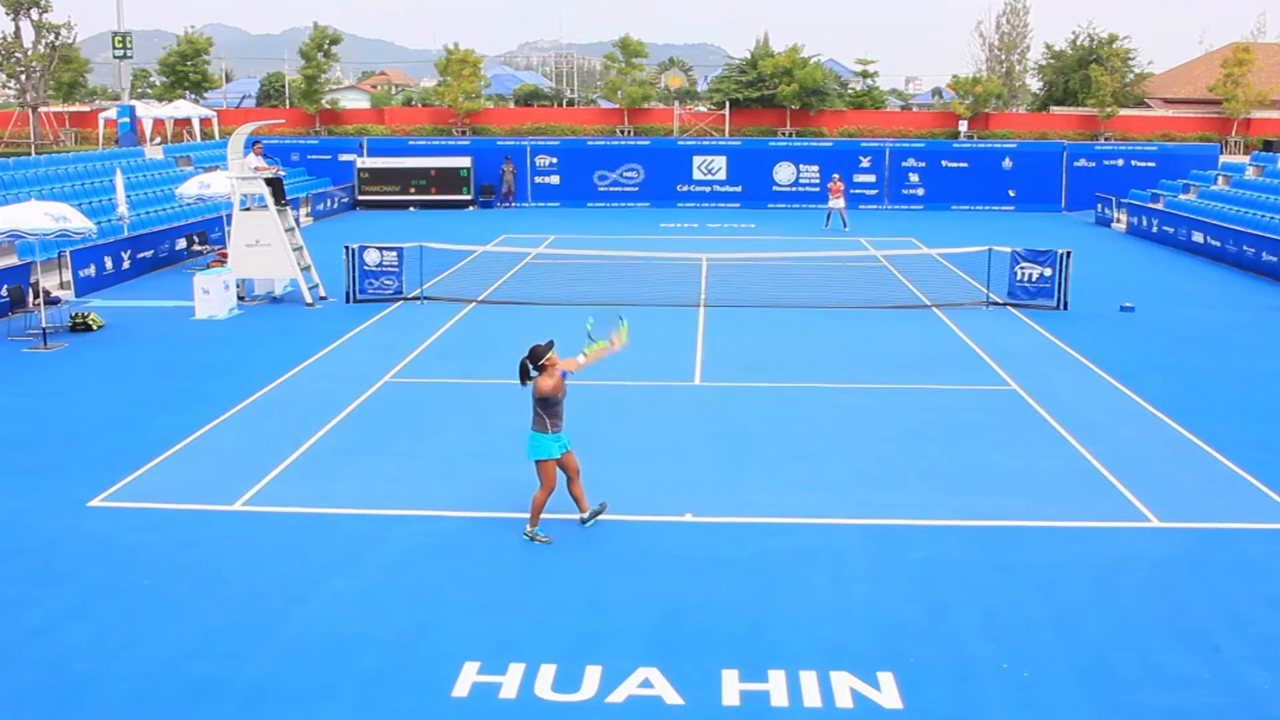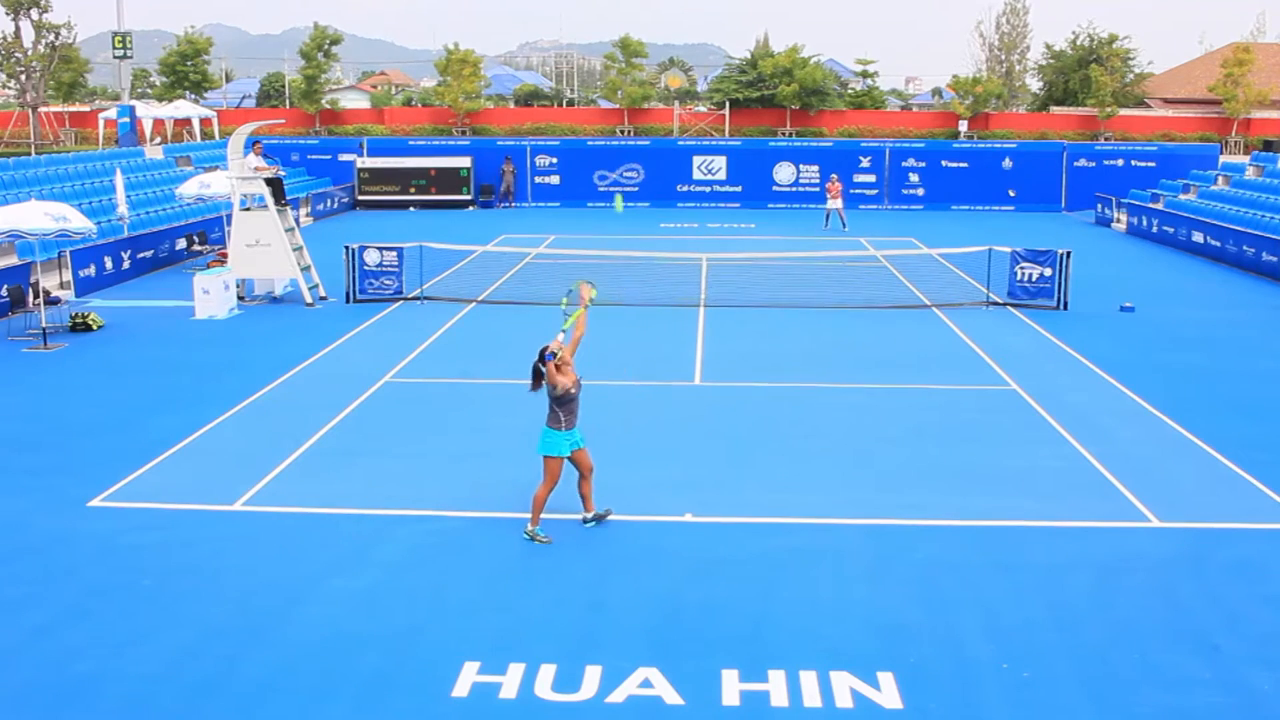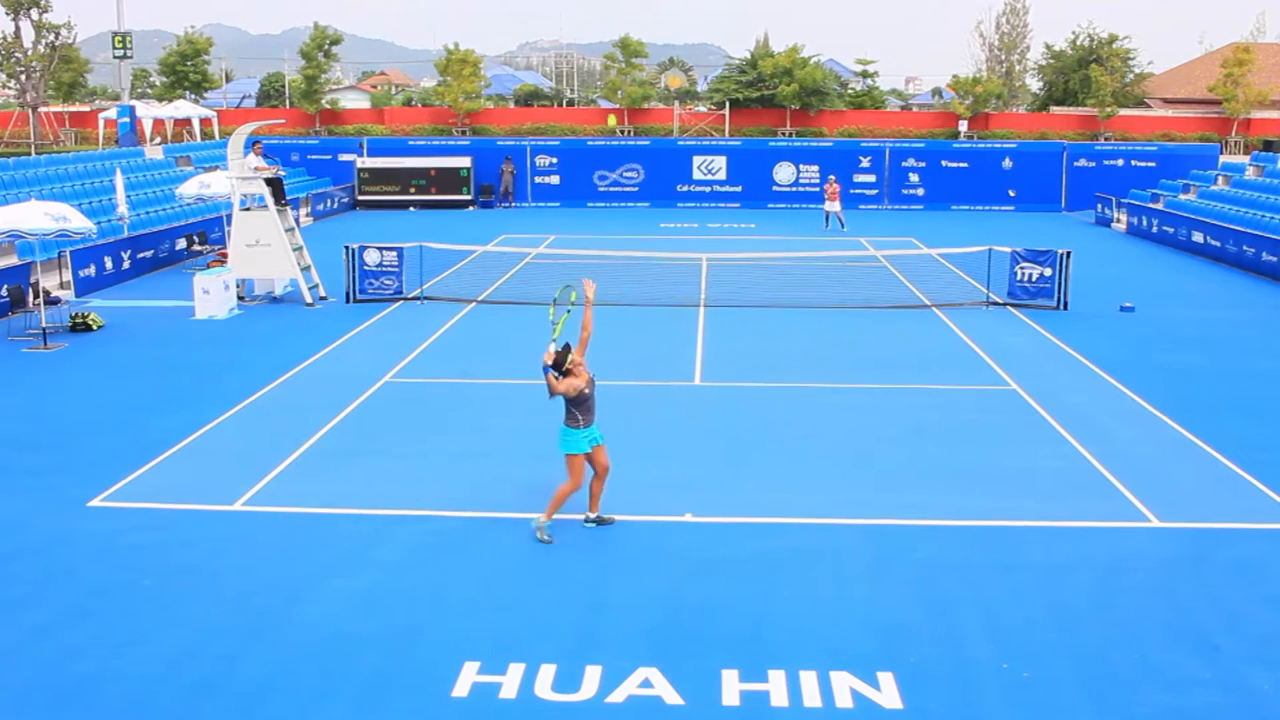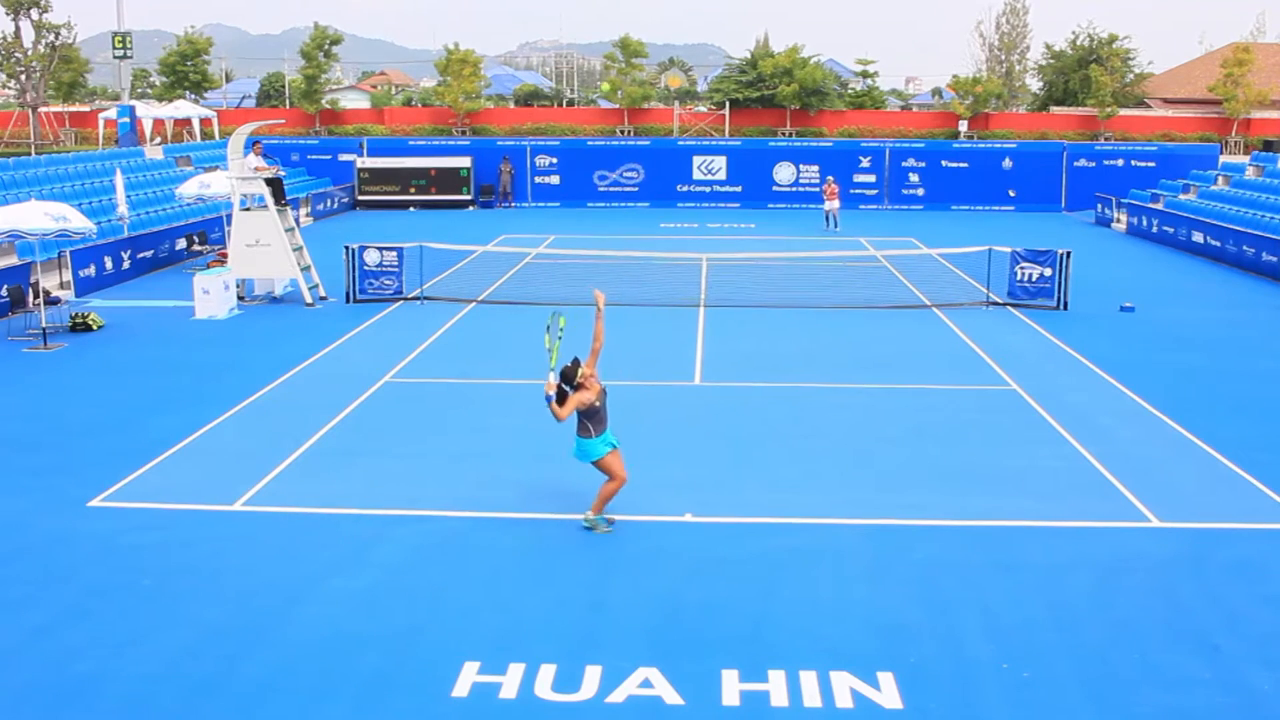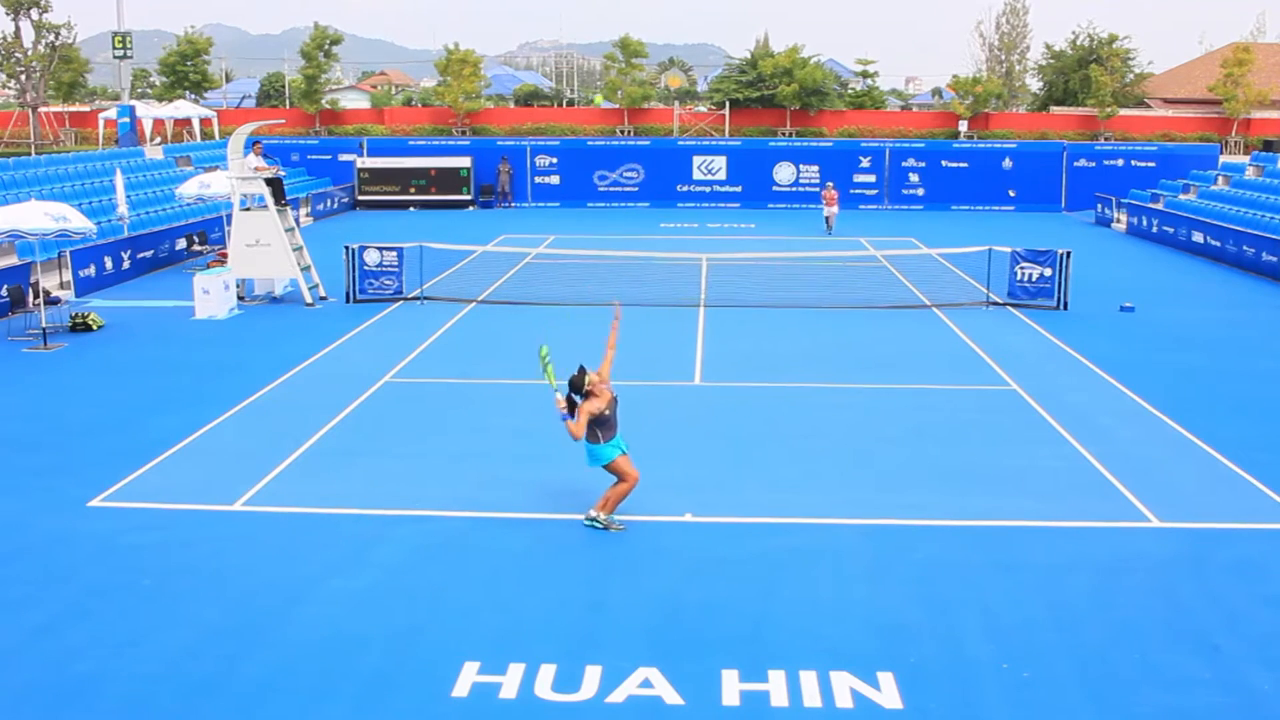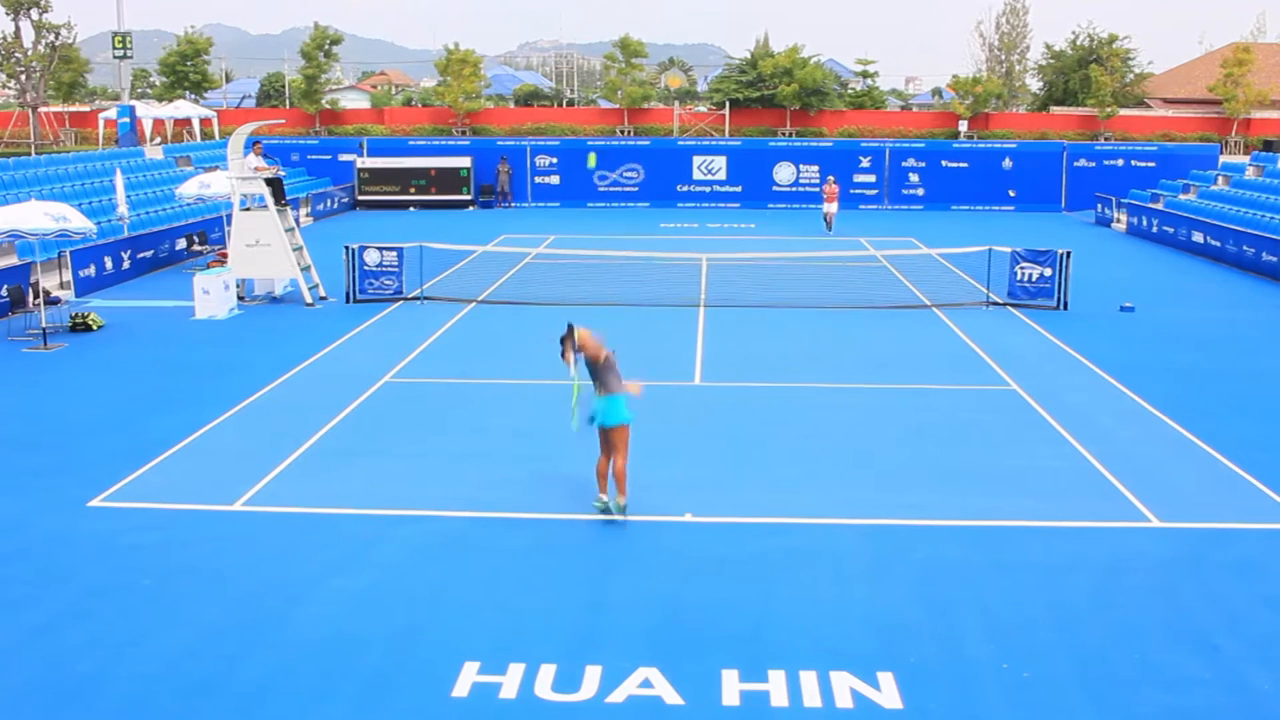
dt=0.2s
person 1, frame 1
left shoulder: (558, 371)
right shoulder: (543, 385)
left elbow: (584, 359)
right elbow: (553, 389)
left wrist: (609, 347)
right wrist: (563, 372)
left hip: (558, 437)
right hip: (544, 439)
left knee: (573, 473)
right knee: (547, 487)
left ankle: (585, 514)
right ankle: (531, 529)
person 1, frame 2
left shoulder: (568, 370)
right shoulder: (557, 384)
left elbow: (577, 334)
right elbow: (551, 378)
left wrist: (584, 306)
right wrist: (548, 358)
left hip: (571, 434)
right hip: (556, 436)
left knee: (587, 469)
right knee: (549, 483)
left ankle: (589, 514)
right ankle: (531, 528)
person 1, frame 3
left shoulder: (580, 364)
right shoulder: (568, 383)
left elbow: (585, 332)
right elbow: (554, 389)
left wrist: (588, 302)
right wrist: (547, 367)
left hip: (589, 430)
right hip: (575, 434)
left knee: (603, 468)
right knee: (575, 482)
left ankle: (592, 515)
right ankle: (543, 521)
person 1, frame 4
left shoulder: (591, 375)
right shoulder: (578, 398)
left elbow: (597, 344)
right elbow: (560, 417)
left wrist: (599, 311)
right wrist: (550, 398)
left hip: (603, 436)
right hip: (590, 442)
left knee: (617, 477)
right knee: (620, 477)
left ankle: (595, 515)
right ankle: (592, 516)
person 1, frame 5
left shoulder: (602, 382)
right shoulder: (589, 407)
left elbow: (610, 349)
right elbow: (577, 435)
left wrist: (615, 321)
right wrist: (565, 415)
left hip: (612, 443)
right hip: (600, 447)
left knee: (625, 478)
right knee: (631, 477)
left ankle: (594, 514)
right ankle: (602, 516)
person 1, frame 6
left shoulder: (592, 354)
right shoulder: (593, 353)
left wrist: (624, 386)
left hip: (604, 401)
right hip: (612, 402)
left knee: (606, 453)
right knee: (620, 455)
left ankle: (602, 497)
right ankle: (620, 500)
